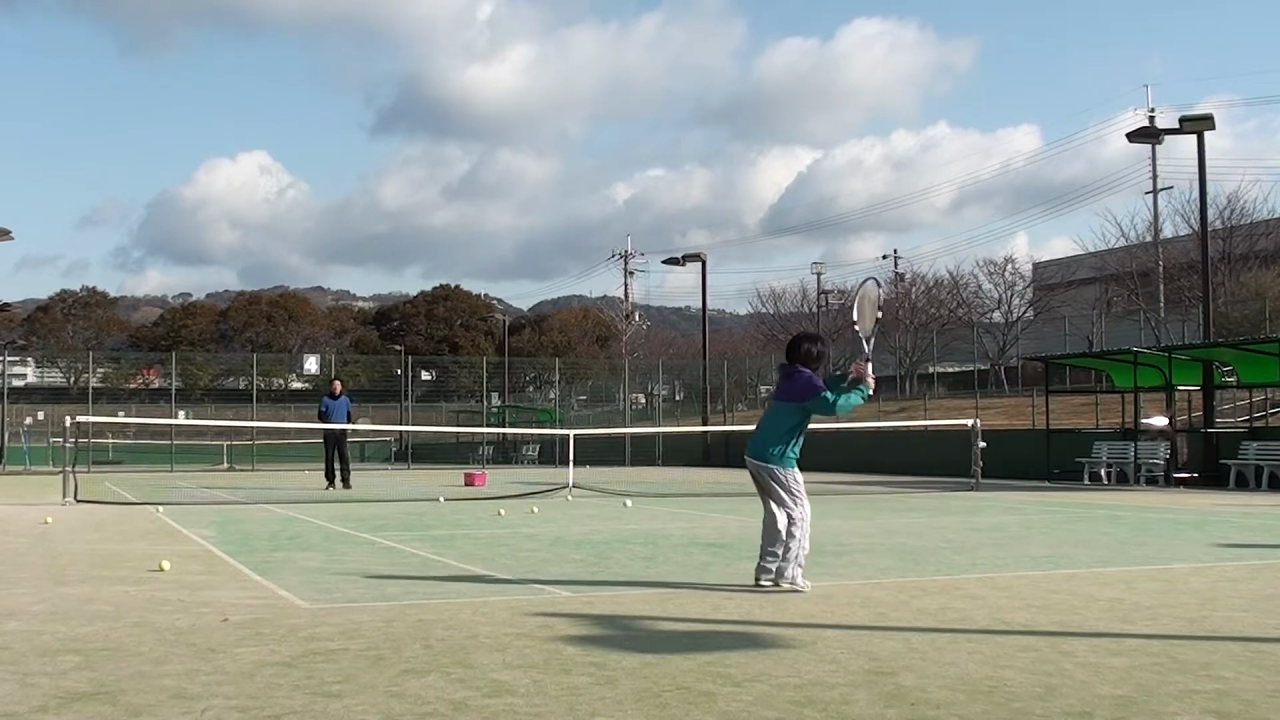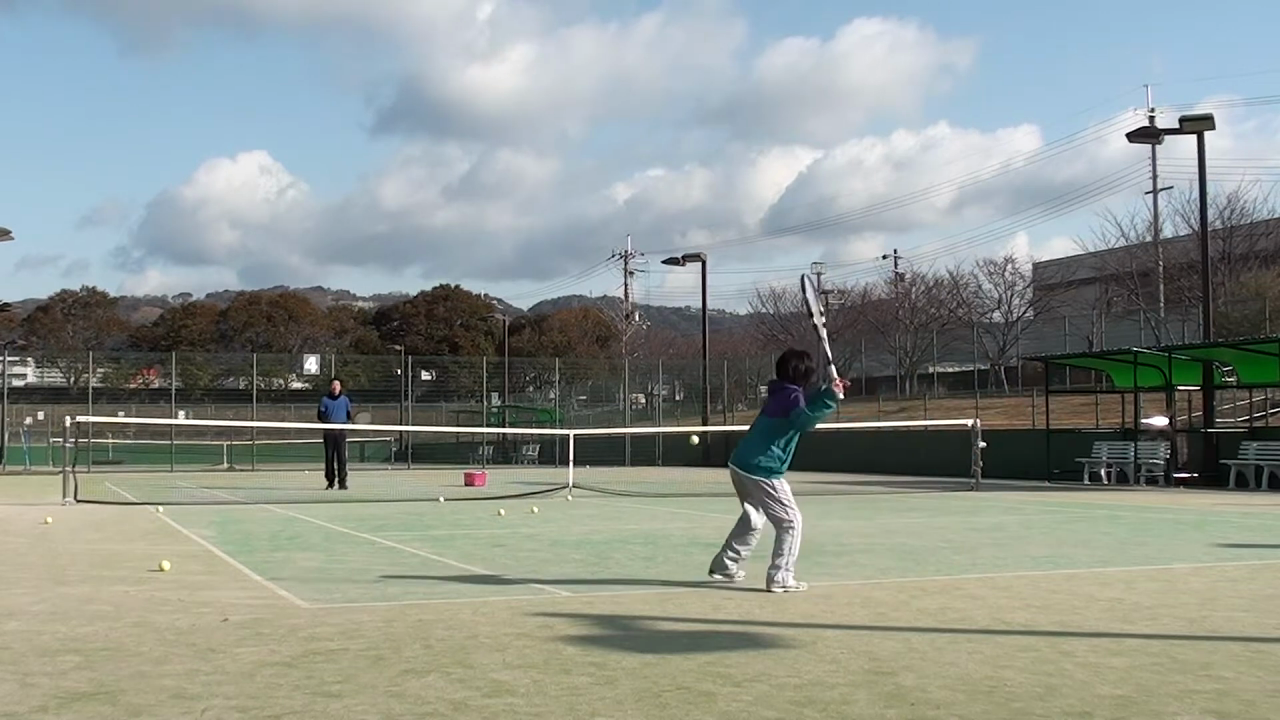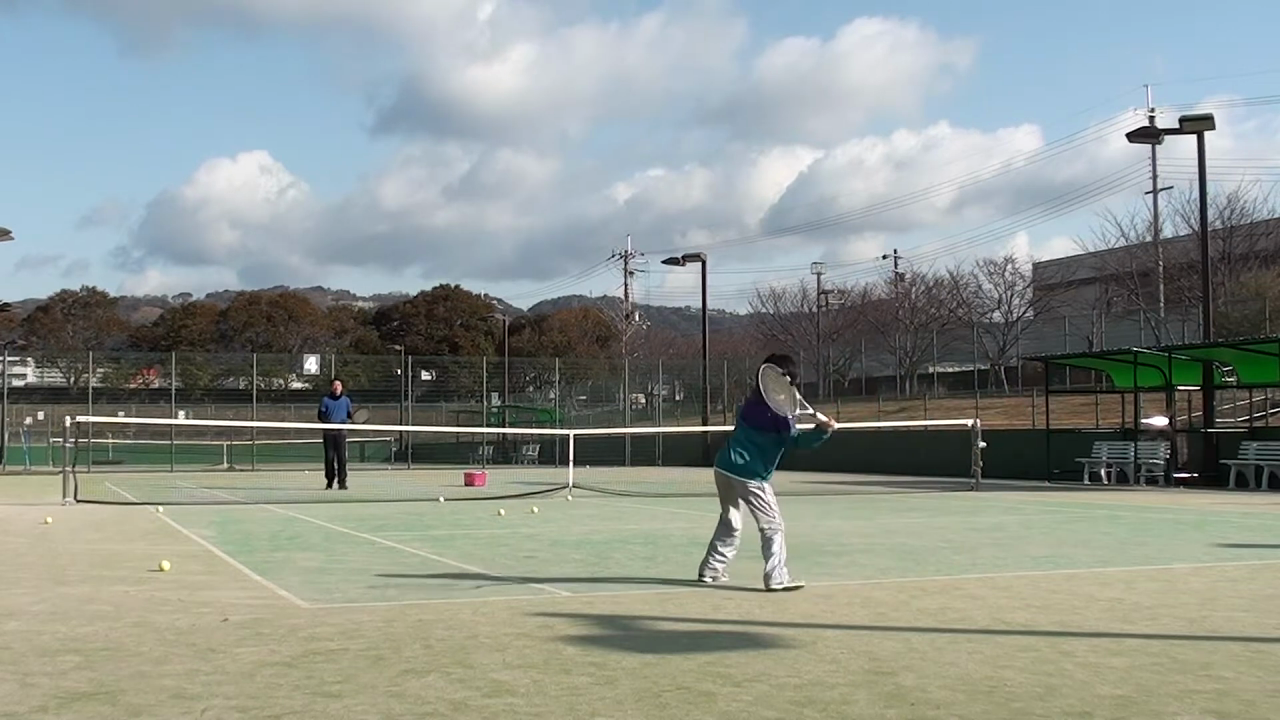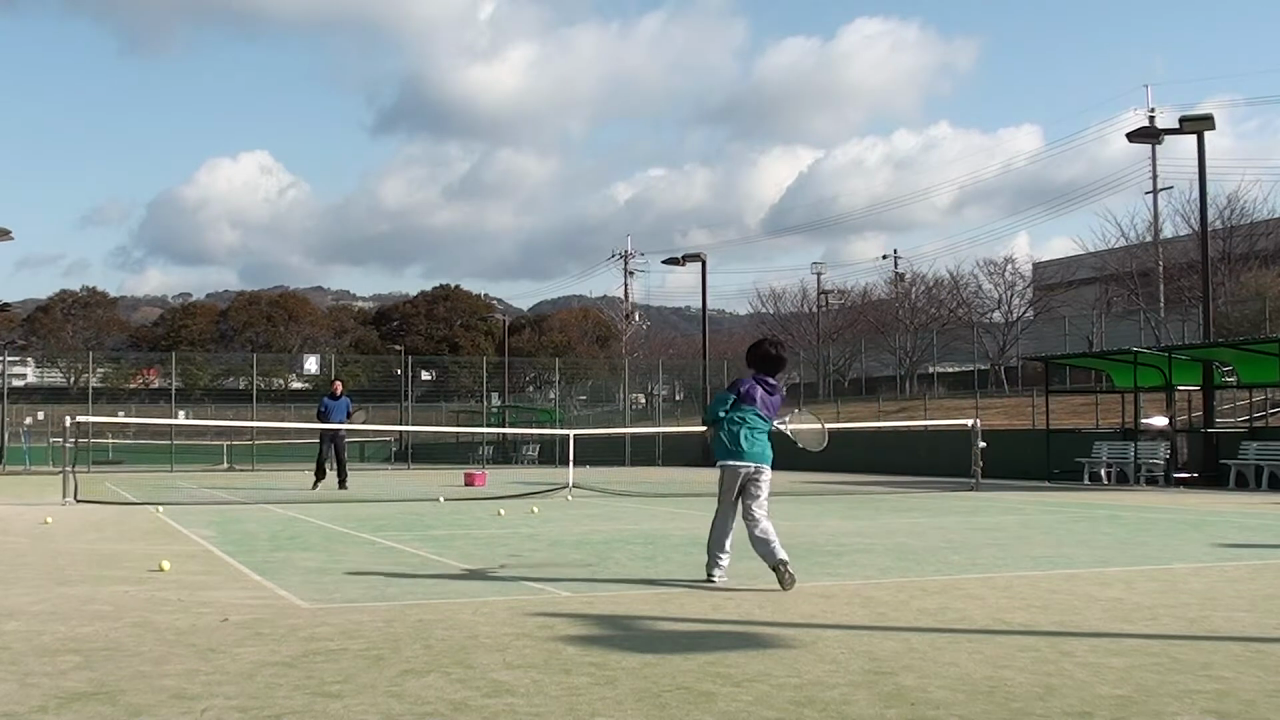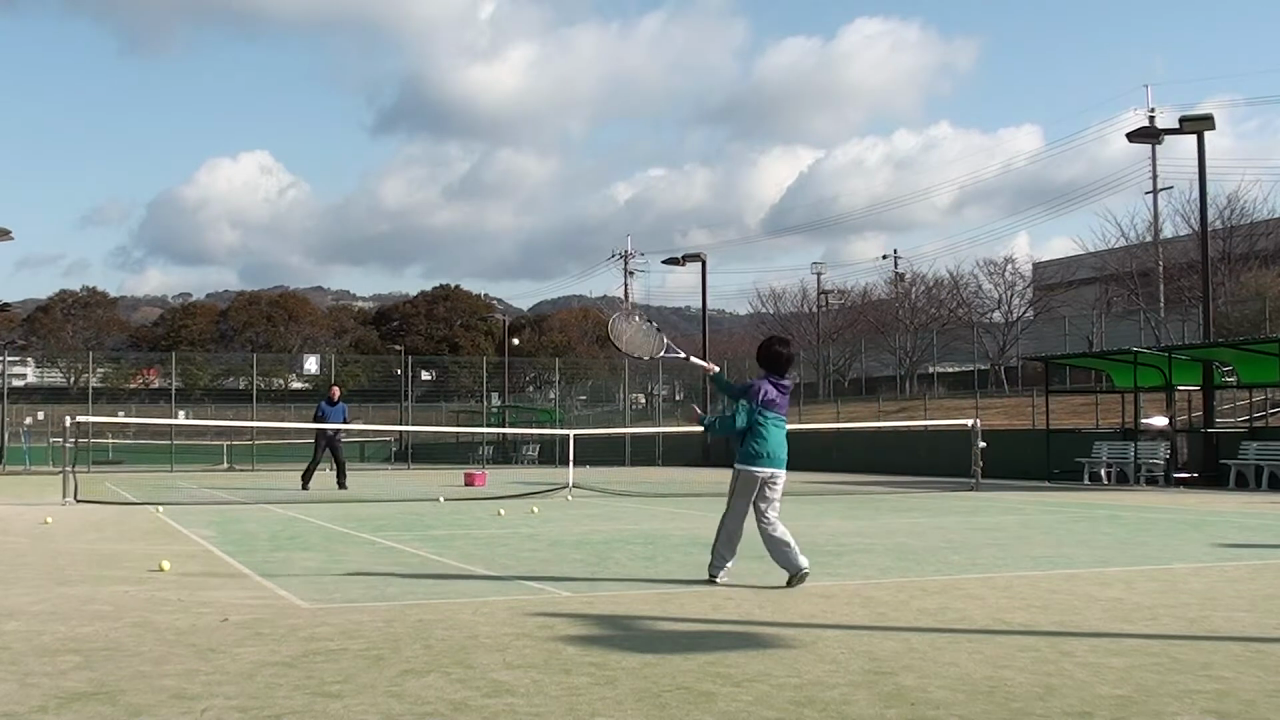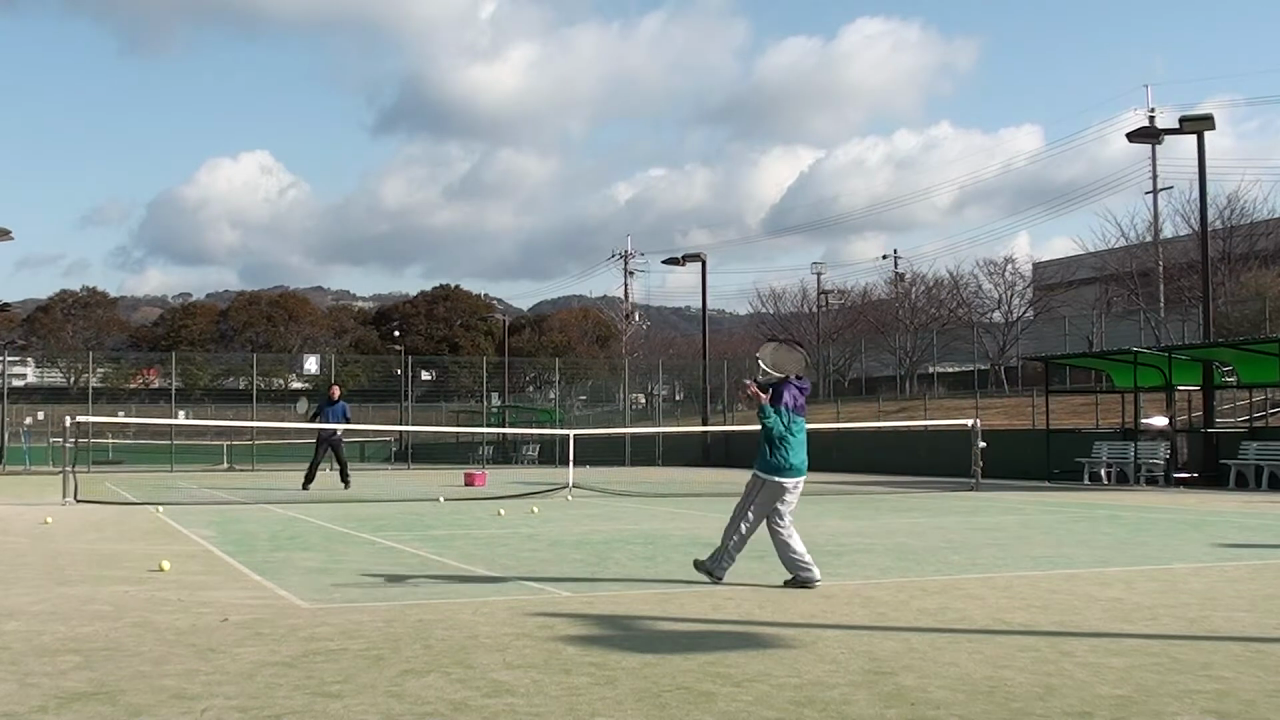
dt=0.2s
person 1, frame 1
left shoulder: (790, 378)
right shoulder: (805, 380)
left elbow: (821, 393)
right elbow: (832, 406)
left wrist: (846, 377)
right wrist: (863, 389)
left hip: (756, 456)
right hip: (777, 459)
left knee: (776, 514)
right knee: (798, 514)
left ankle: (767, 572)
right ankle: (790, 574)
person 1, frame 2
left shoulder: (778, 394)
right shoulder: (794, 396)
left elbow: (807, 407)
right elbow: (804, 421)
left wrist: (827, 392)
right wrist: (831, 397)
left hip: (739, 465)
right hip: (764, 472)
left knee: (752, 517)
right knee: (791, 522)
left ankle: (723, 566)
right ankle: (780, 578)
person 1, frame 3
left shoulder: (754, 400)
right shoulder: (780, 413)
right elbow: (796, 443)
right wrist: (821, 431)
left hip: (725, 469)
right hip: (754, 476)
left knee: (730, 520)
right knee: (772, 526)
left ankle: (710, 569)
right ankle: (777, 577)
person 1, frame 4
left shoulder: (743, 385)
right shoulder: (776, 395)
left elbow: (715, 412)
left wrist: (713, 426)
left hip: (734, 459)
right hip: (762, 462)
left knee: (725, 514)
right knee: (757, 517)
left ankle: (716, 568)
right ankle: (778, 558)
person 1, frame 5
left shoulder: (759, 387)
right shoulder: (780, 389)
left elbow: (734, 425)
left wrist: (705, 421)
right wrist: (717, 376)
left hip: (752, 462)
right hip: (777, 465)
left knee: (733, 517)
right knee: (768, 519)
left ankle: (717, 570)
right ankle: (795, 563)
person 1, frame 6
left shoulder: (784, 391)
right shoulder: (795, 391)
left elbow: (777, 429)
left wrist: (762, 404)
right wrist: (758, 395)
left hip: (775, 470)
right hip: (794, 473)
left knee: (743, 519)
right knee: (779, 524)
left ankle: (717, 567)
right ankle: (806, 573)
